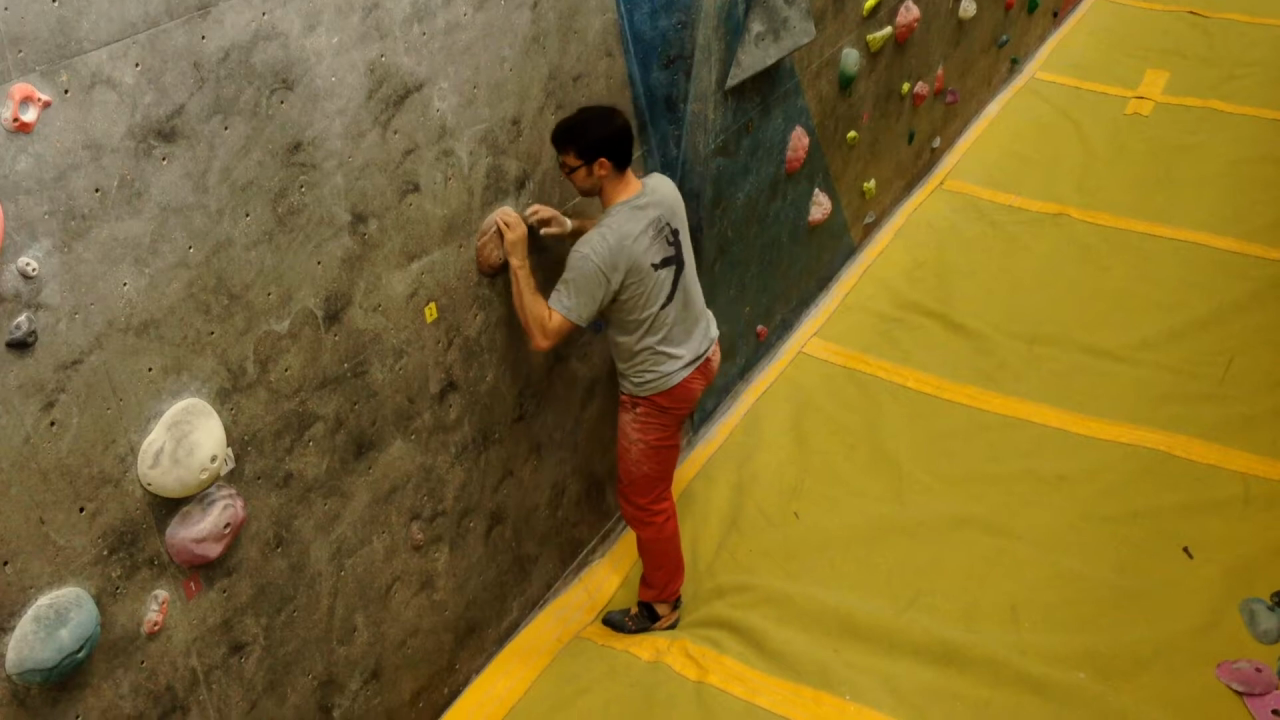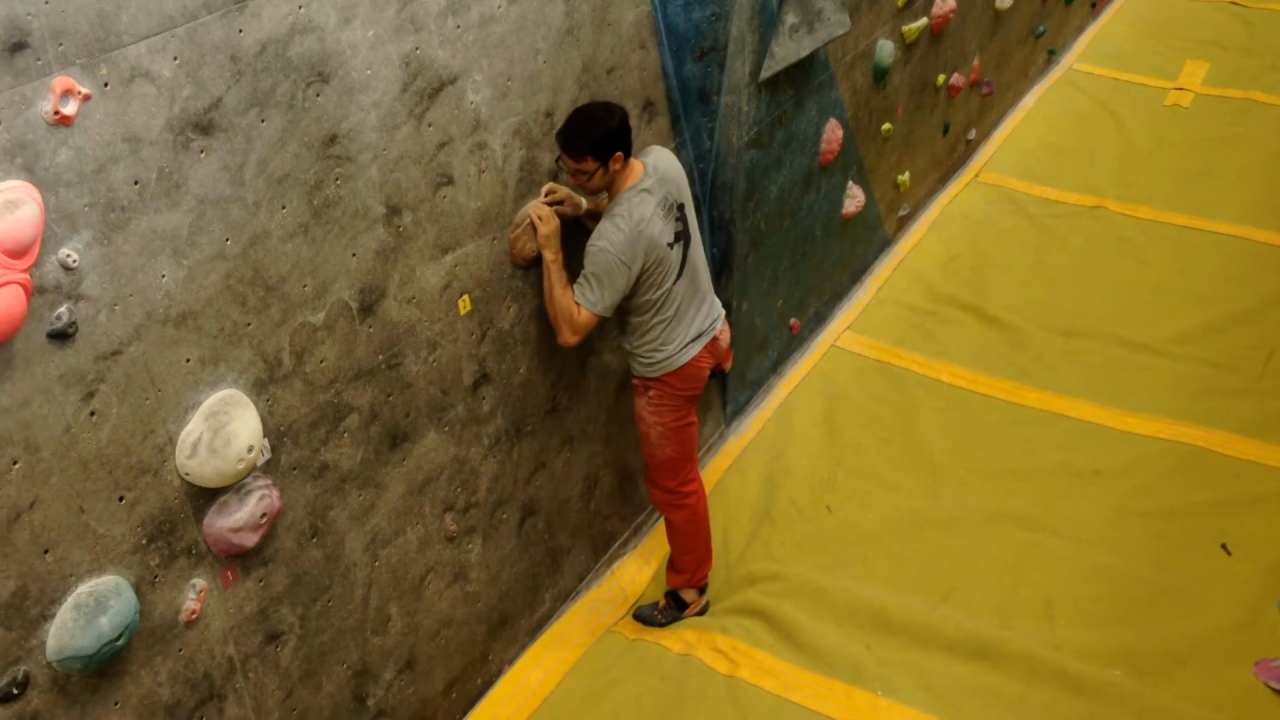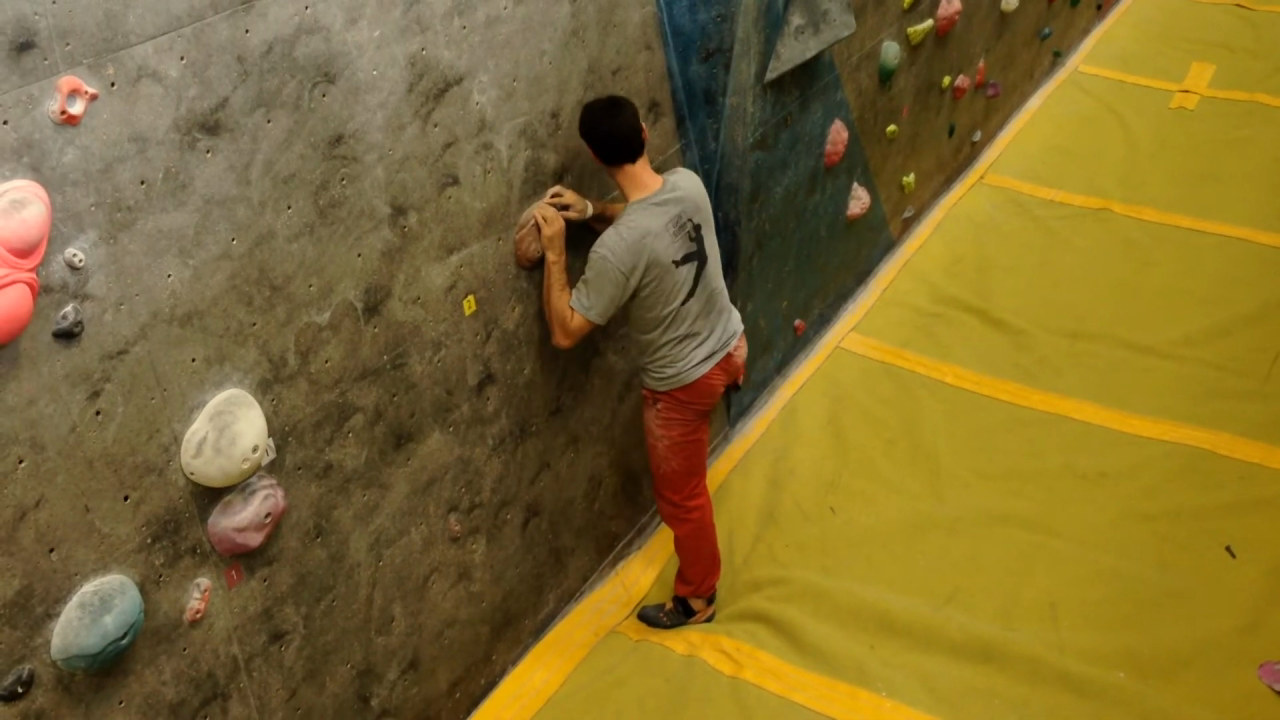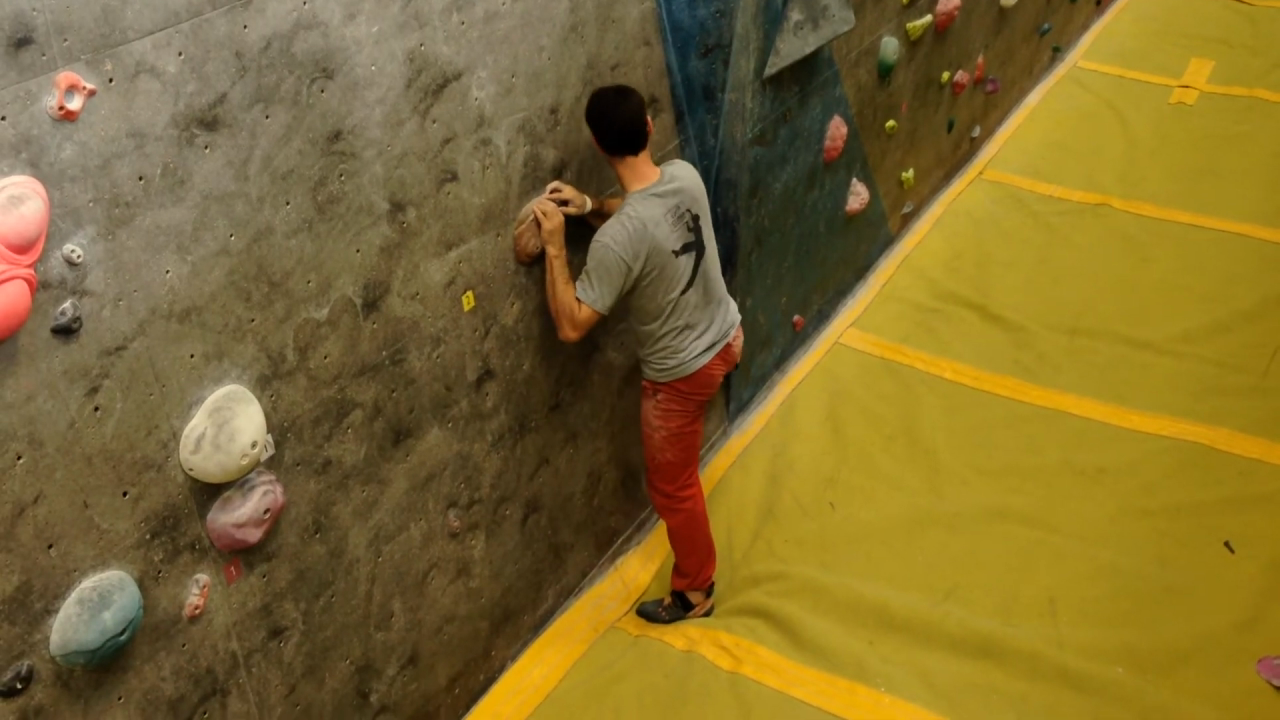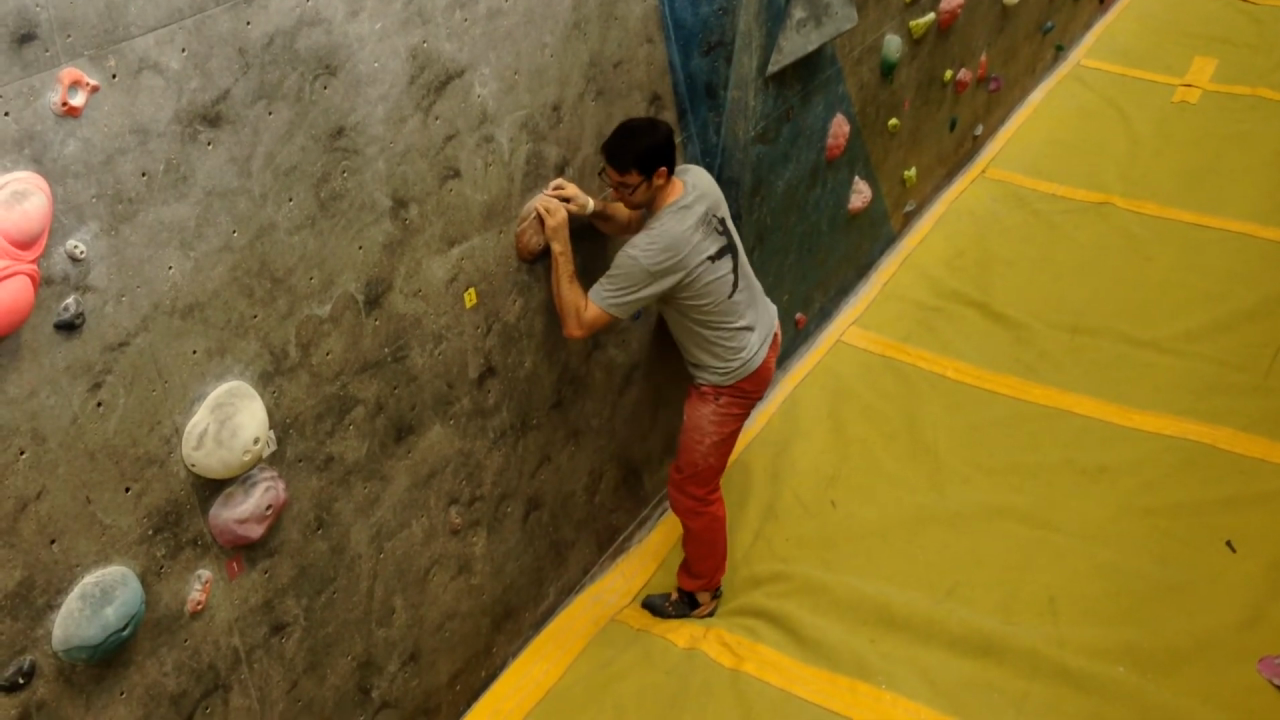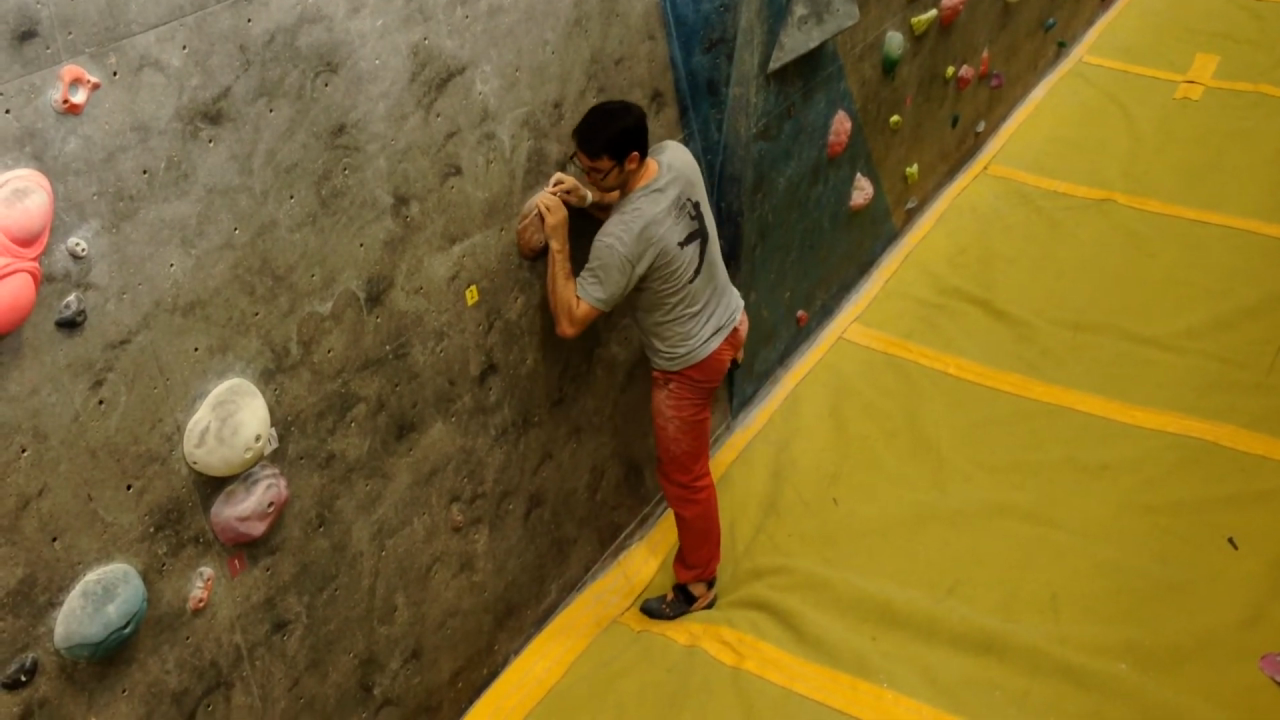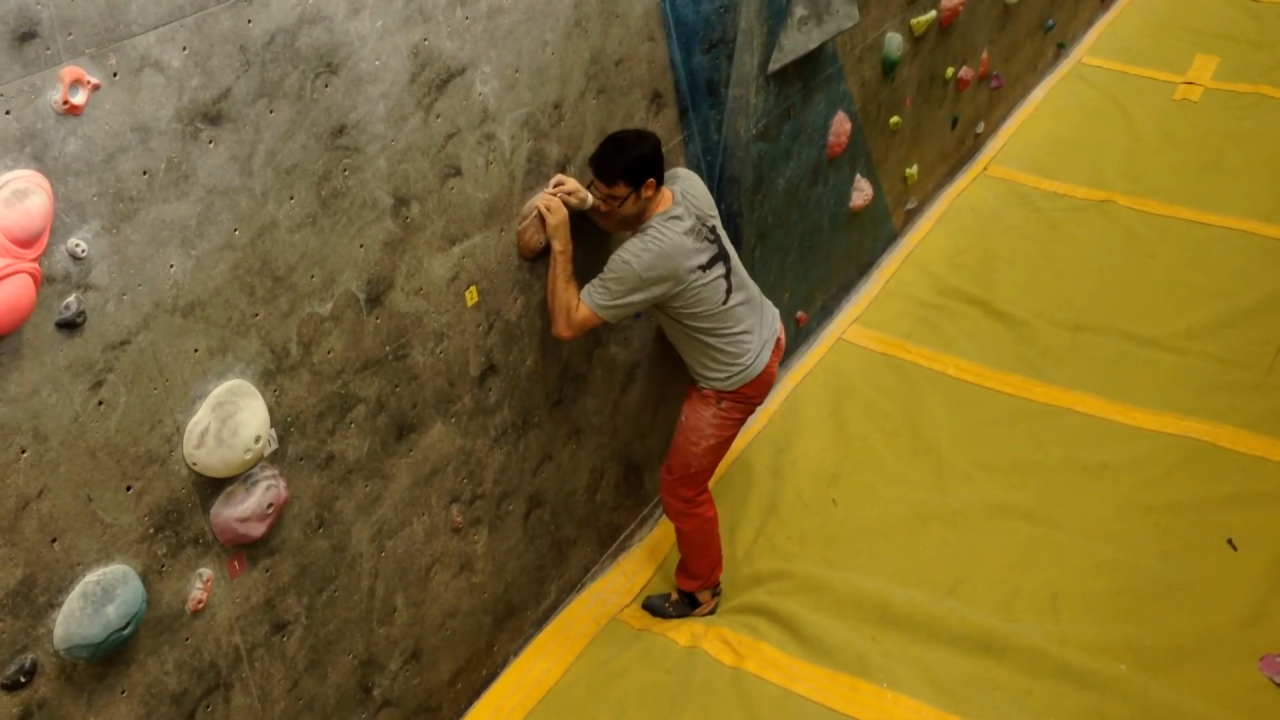
dt=0.7s
person 1, frame 1
left shoulder: (597, 252)
right shoulder: (663, 189)
left elbow: (543, 334)
left wrist: (518, 259)
right wrist: (573, 226)
left hip: (660, 388)
right hip: (705, 350)
left knee: (644, 501)
left ankle: (660, 605)
person 1, frame 2
left shoulder: (615, 242)
right shoulder: (663, 160)
left elbow: (570, 330)
left wrist: (551, 250)
right wrist: (583, 206)
left hip: (670, 368)
right hip: (712, 326)
left knee: (674, 484)
left ankle: (689, 591)
right ankle: (721, 365)
person 1, frame 3
left shoulder: (618, 248)
right shoulder: (687, 183)
left elbow: (565, 332)
left wrist: (554, 251)
right wrist: (592, 210)
left hip: (682, 384)
right hip: (730, 343)
left knee: (681, 498)
left ankle: (696, 599)
right ankle: (730, 384)
person 1, frame 4
left shoulder: (618, 241)
right shoulder: (684, 175)
left elbow: (571, 326)
left wrist: (555, 245)
right wrist: (589, 205)
left hip: (681, 374)
right hip: (726, 334)
left knee: (672, 488)
left ankle: (694, 593)
person 1, frame 5
left shoulder: (651, 253)
right shoulder: (697, 178)
left elbow: (577, 323)
right elbow: (636, 221)
left wrist: (559, 242)
right wrist: (589, 207)
left hip: (733, 375)
right hip: (764, 331)
left knee: (691, 489)
left ankle: (699, 592)
person 1, frame 6
left shoulder: (622, 240)
right shoulder: (677, 156)
left elbow: (569, 322)
left wrist: (558, 240)
right wrist: (590, 199)
left hip: (691, 361)
right hip: (729, 320)
left knee: (682, 477)
left ankle: (697, 585)
person 1, frame 7
left shoulder: (644, 260)
right shoulder: (686, 183)
left elbow: (565, 324)
right elbow: (635, 222)
left wrist: (560, 241)
right wrist: (588, 203)
left hip: (738, 378)
right hip: (766, 332)
left knee: (681, 488)
left ankle: (699, 591)
